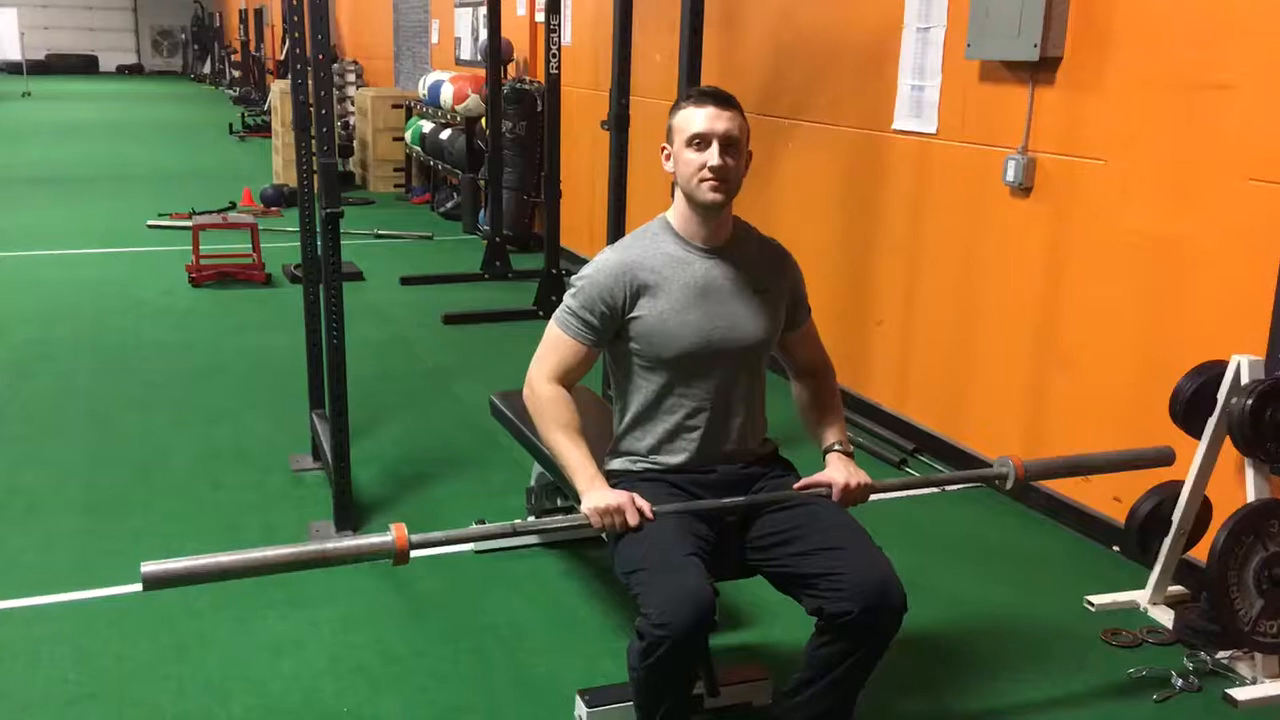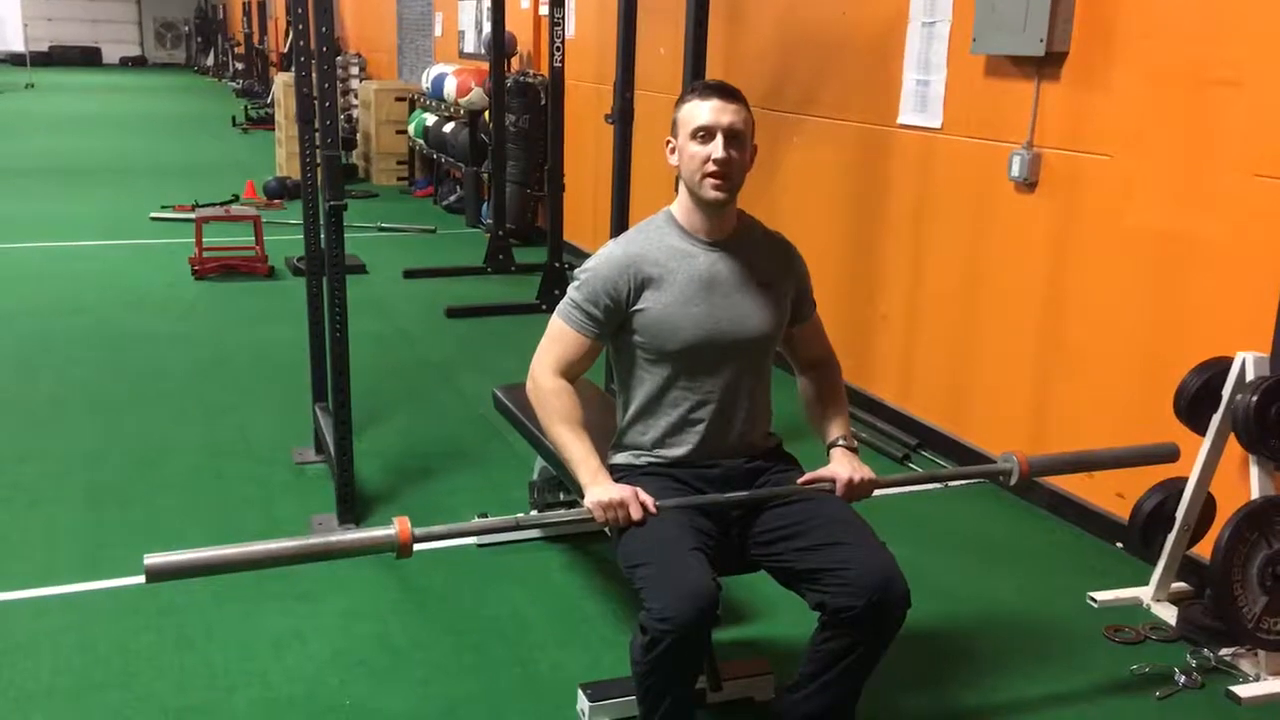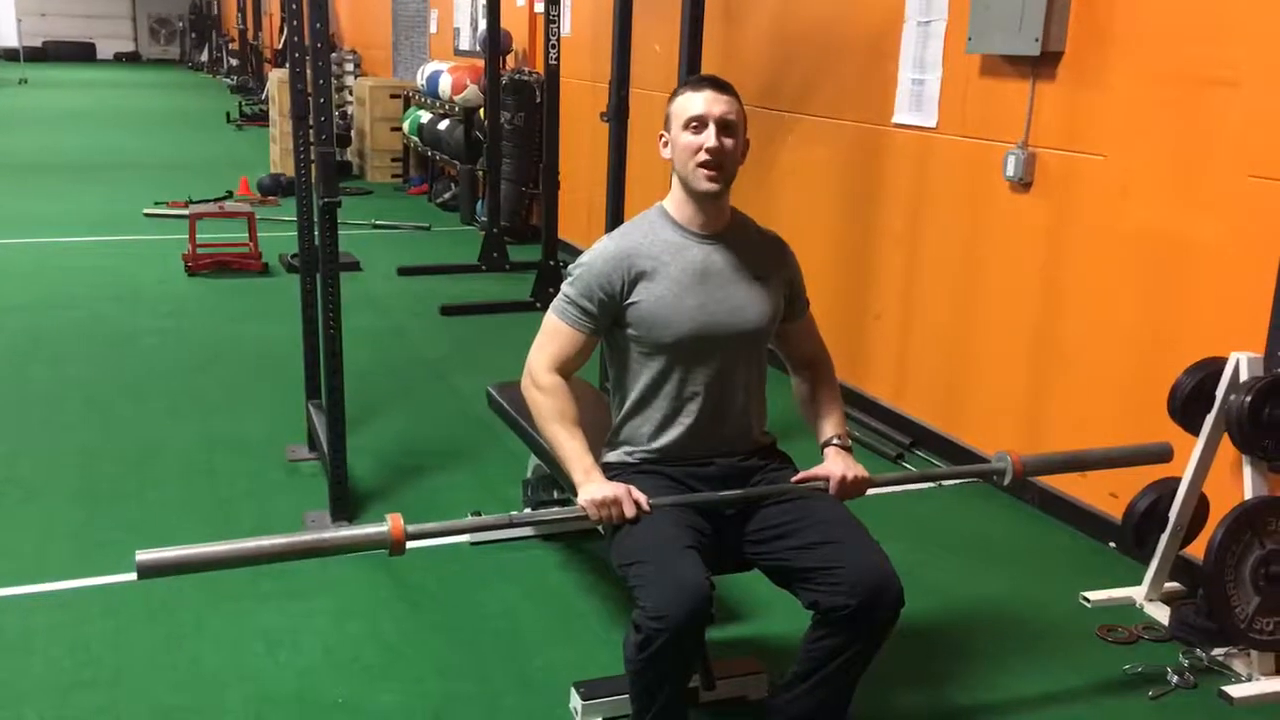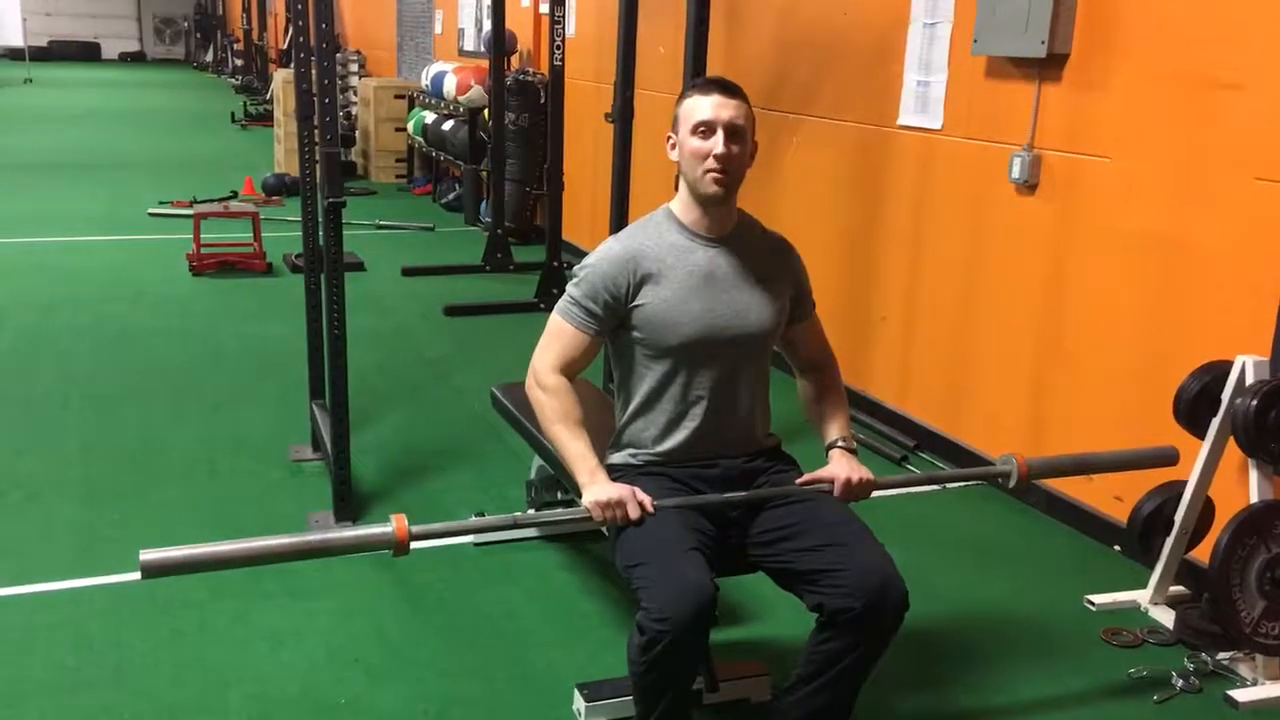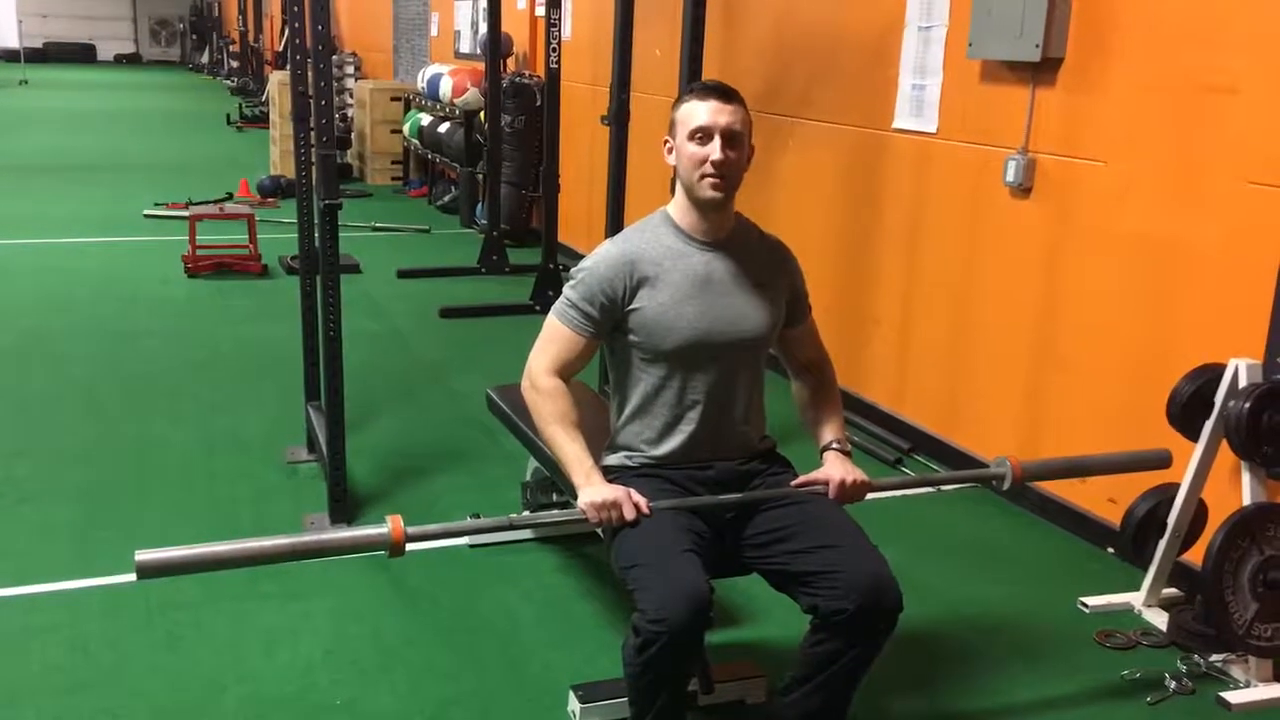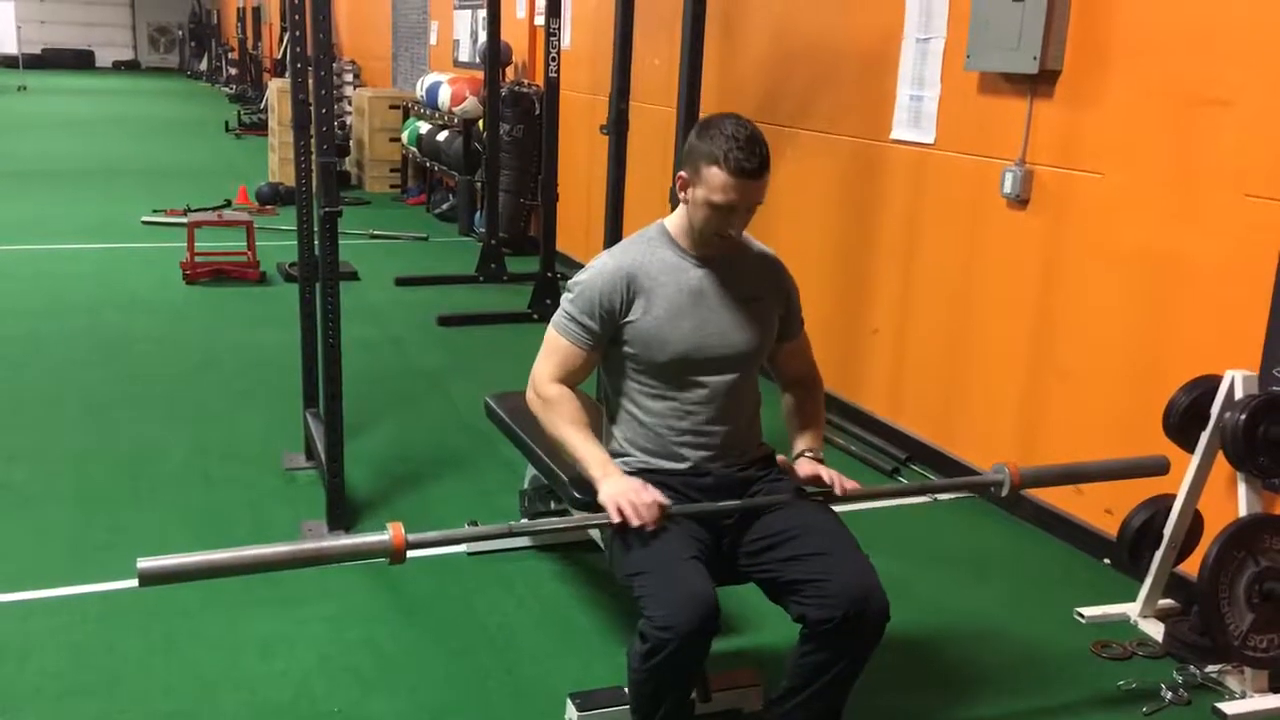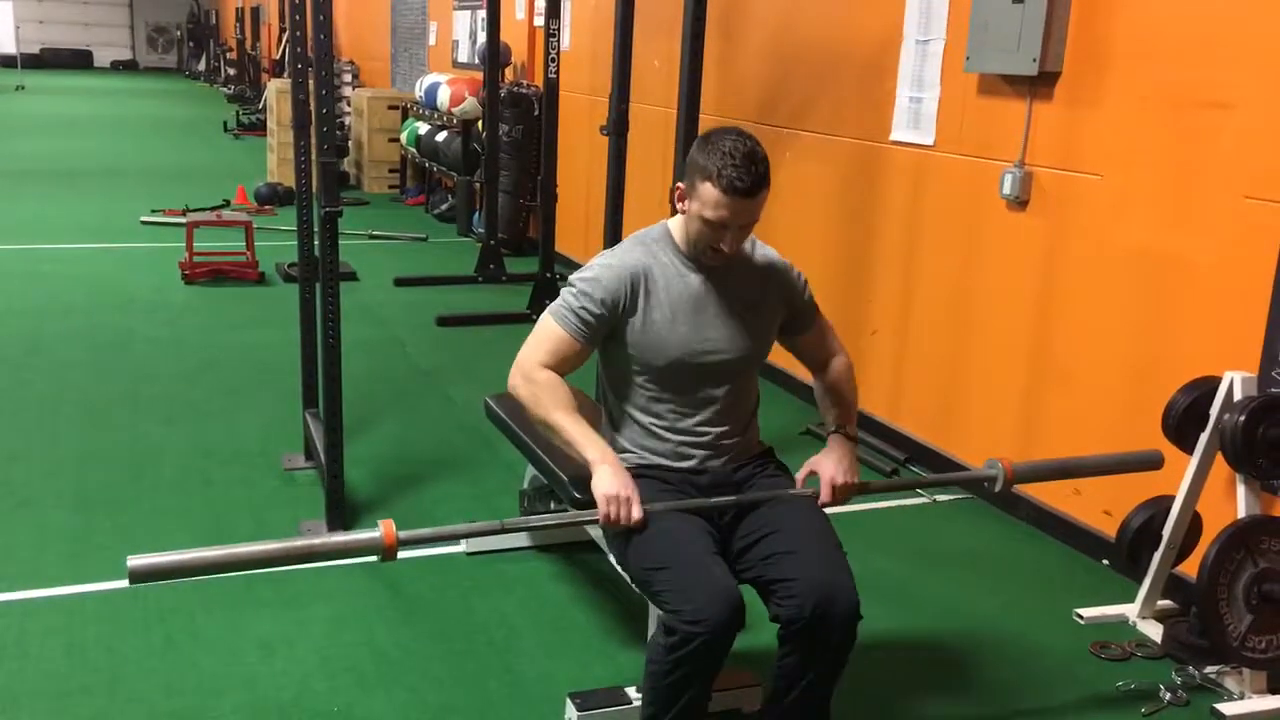
dt=0.7s
person 1, frame 1
left shoulder: (774, 264)
right shoulder: (623, 269)
left elbow: (811, 368)
right elbow: (544, 384)
left wrist: (837, 451)
right wrist: (594, 487)
left hip: (758, 474)
right hip: (655, 482)
left knee: (875, 597)
right knee: (680, 611)
person 1, frame 2
left shoulder: (779, 257)
right shoulder: (625, 263)
left elbow: (816, 362)
right elbow: (548, 376)
left wrist: (842, 446)
right wrist: (596, 480)
left hip: (761, 470)
right hip: (657, 477)
left knee: (878, 592)
right knee: (683, 606)
person 1, frame 3
left shoulder: (770, 254)
right shoulder: (620, 257)
left elbow: (809, 360)
right elbow: (543, 374)
left wrist: (835, 444)
right wrist: (589, 478)
left hip: (756, 469)
right hip: (651, 475)
left knee: (872, 591)
right knee: (677, 604)
person 1, frame 4
left shoulder: (776, 256)
right shoulder: (625, 258)
left elbow: (814, 363)
right elbow: (547, 375)
left wrist: (840, 447)
right wrist: (593, 479)
left hip: (760, 470)
right hip: (655, 477)
left knee: (877, 593)
right knee: (680, 606)
person 1, frame 5
left shoulder: (773, 260)
right shoulder: (622, 262)
left elbow: (810, 366)
right elbow: (543, 377)
left wrist: (834, 449)
right wrist: (590, 481)
left hip: (755, 471)
right hip: (652, 478)
left knee: (871, 595)
right knee: (676, 608)
person 1, frame 6
left shoulder: (769, 273)
right shoulder: (616, 275)
left elbow: (799, 378)
right elbow: (547, 387)
left wrist: (805, 452)
right wrist: (607, 476)
left hip: (752, 480)
right hip: (652, 488)
left knee: (859, 605)
right knee: (684, 613)
person 1, frame 7
left shoulder: (775, 276)
right shoulder: (622, 274)
left elbow: (830, 360)
right elbow: (530, 373)
left wrist: (841, 440)
right wrist: (603, 461)
left hip: (747, 473)
right hip: (650, 479)
left knee: (831, 603)
right knee: (710, 608)
